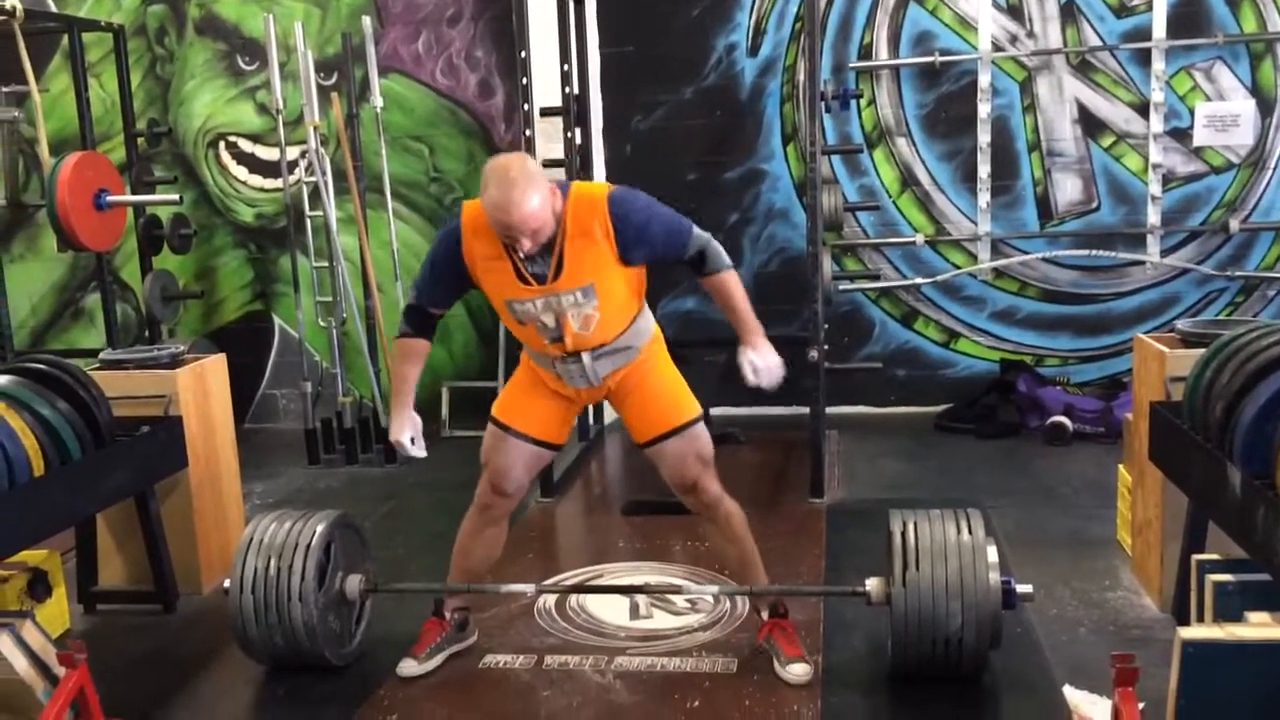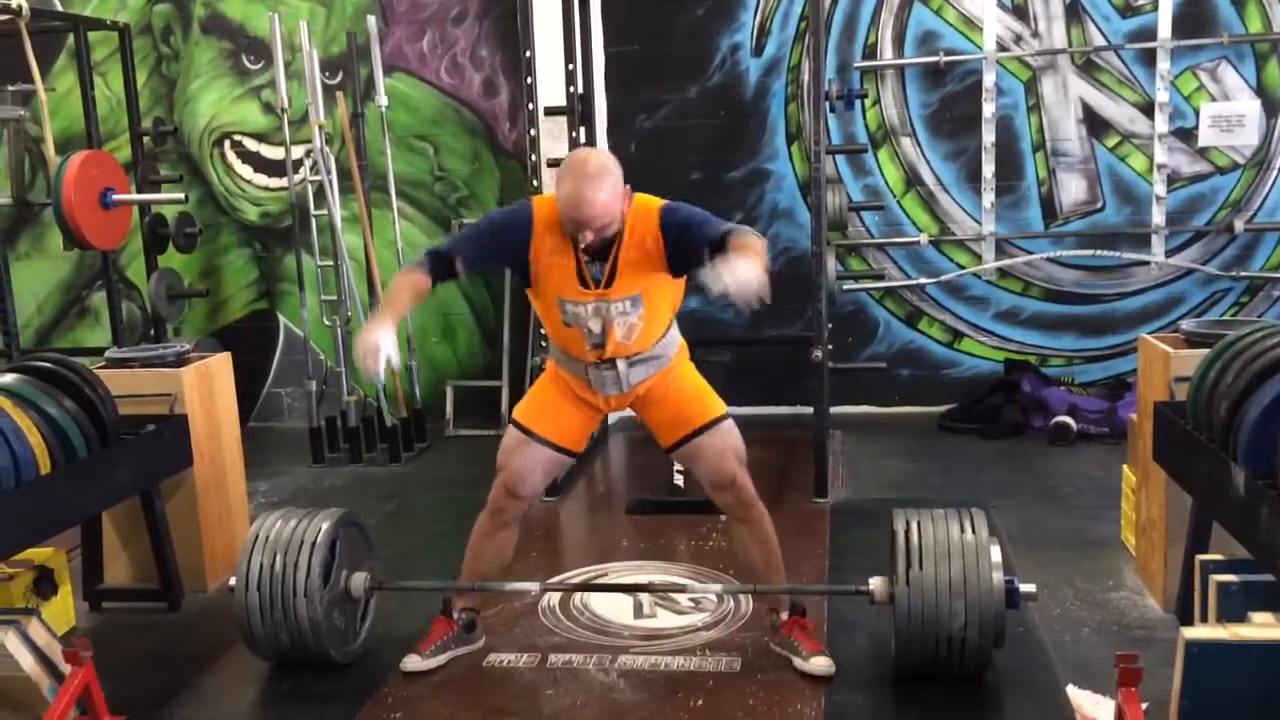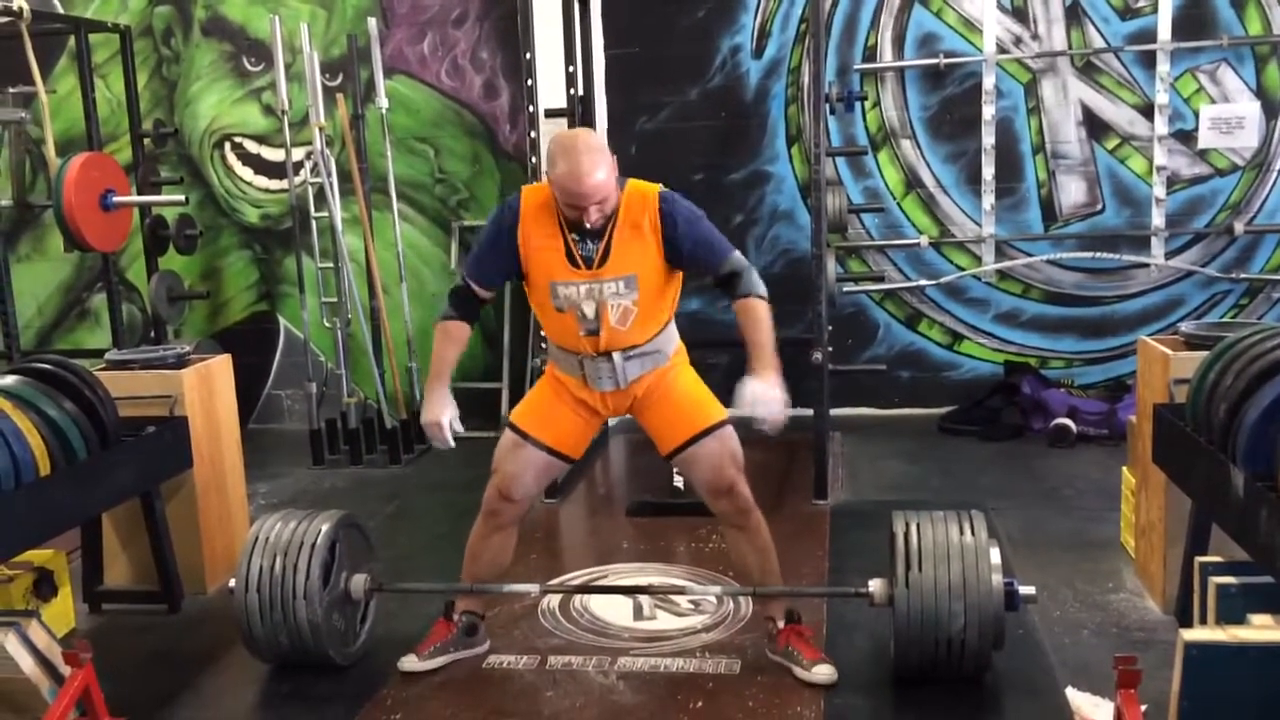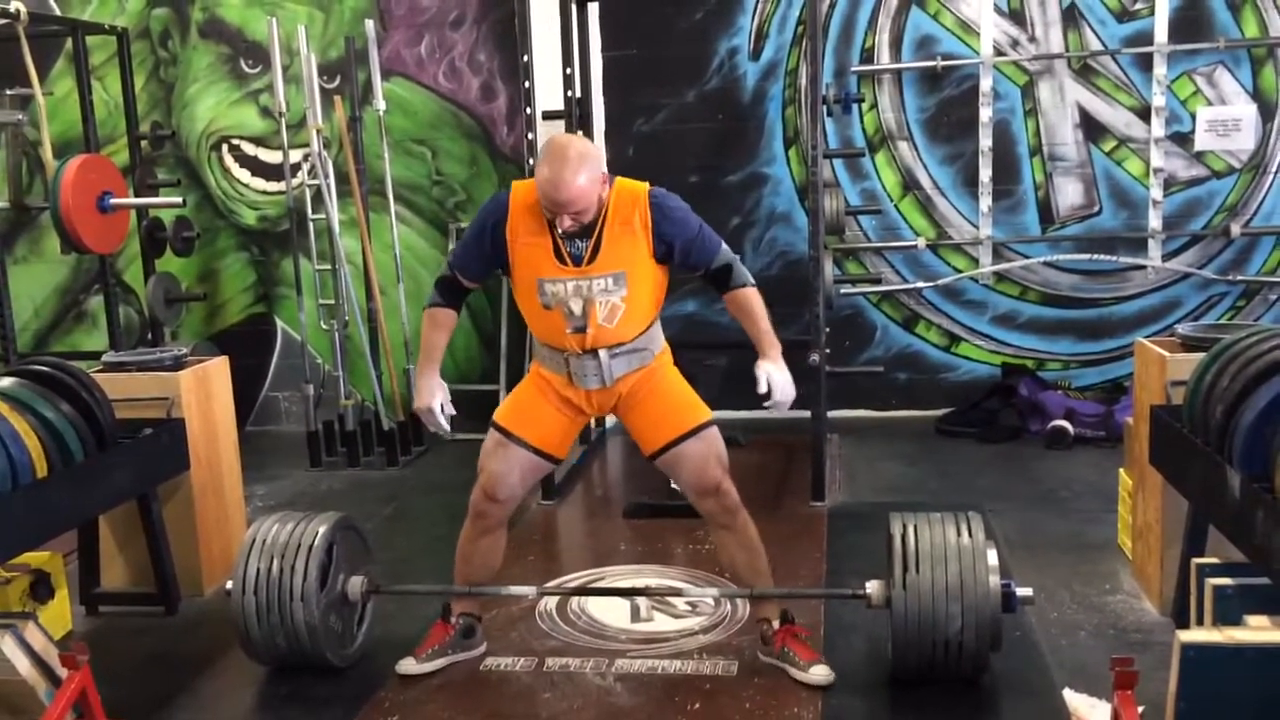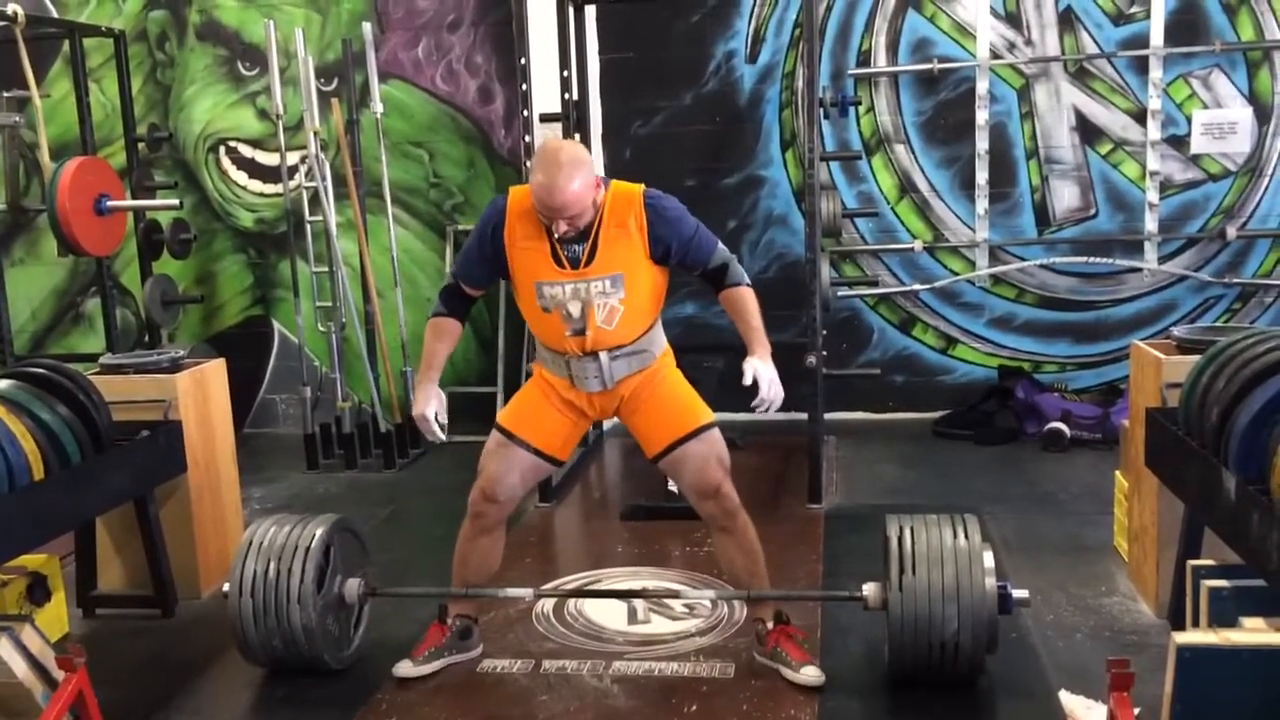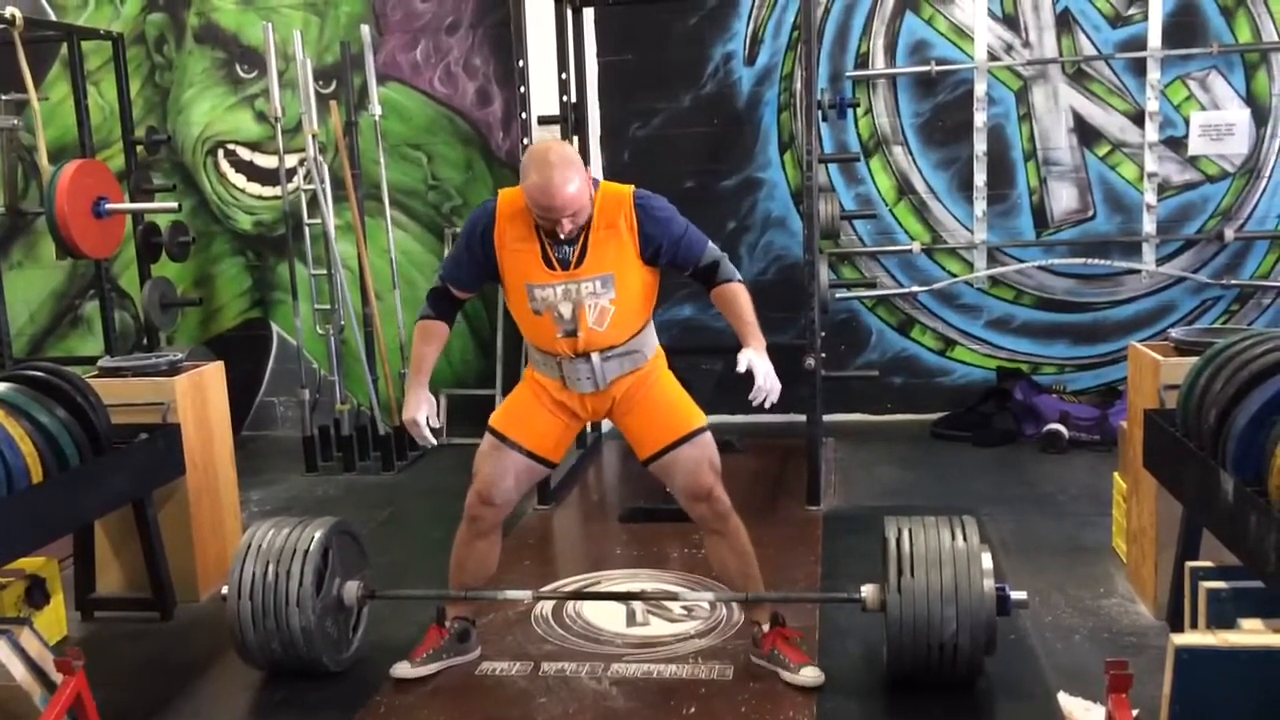
dt=0.5s
person 1, frame 1
left shoulder: (613, 211)
right shoulder: (464, 235)
left elbow: (702, 252)
right elbow: (419, 316)
left wrist: (753, 338)
right wrist: (402, 407)
left hip: (632, 358)
right hip: (545, 369)
left knee: (701, 489)
right knee: (495, 493)
left ankle: (772, 620)
right ankle: (451, 620)
person 1, frame 2
left shoulder: (664, 220)
right shoulder: (528, 226)
left elbow: (741, 238)
right elbow: (439, 262)
left wrist: (748, 261)
right wrist: (385, 320)
left hip: (659, 369)
right hip: (573, 376)
left knee: (735, 488)
right knee: (507, 496)
left ankle: (786, 621)
right ankle: (459, 621)
person 1, frame 3
left shoulder: (662, 210)
right shoulder: (519, 217)
left elbow: (740, 278)
right elbow: (465, 298)
left wrist: (765, 370)
right wrist: (437, 391)
left hip: (657, 369)
right hip: (570, 376)
left knee: (732, 495)
right knee: (503, 498)
left ankle: (784, 630)
right ankle: (463, 625)
person 1, frame 4
left shoulder: (651, 209)
right shoulder: (507, 212)
left elbow: (727, 272)
right elbow: (451, 287)
left wrist: (771, 353)
right wrist: (427, 374)
left hip: (642, 369)
right hip: (555, 376)
left knee: (717, 494)
right knee: (488, 499)
left ankle: (776, 632)
right ankle: (459, 628)
person 1, frame 5
left shoulder: (647, 210)
right shoulder: (506, 217)
left elbow: (724, 271)
right elbow: (457, 296)
left wrist: (759, 352)
right wrist: (428, 382)
left hip: (644, 371)
right hip: (558, 379)
left knee: (718, 495)
right knee: (487, 500)
left ankle: (772, 633)
right ankle: (457, 629)
person 1, frame 6
left shoulder: (637, 211)
right shoulder: (494, 221)
left elbow: (715, 269)
right elbow: (443, 300)
left wrist: (754, 345)
right wrist: (417, 387)
left hip: (635, 372)
right hip: (549, 381)
left knee: (709, 499)
right knee: (483, 503)
left ankle: (768, 635)
right ankle: (455, 632)
